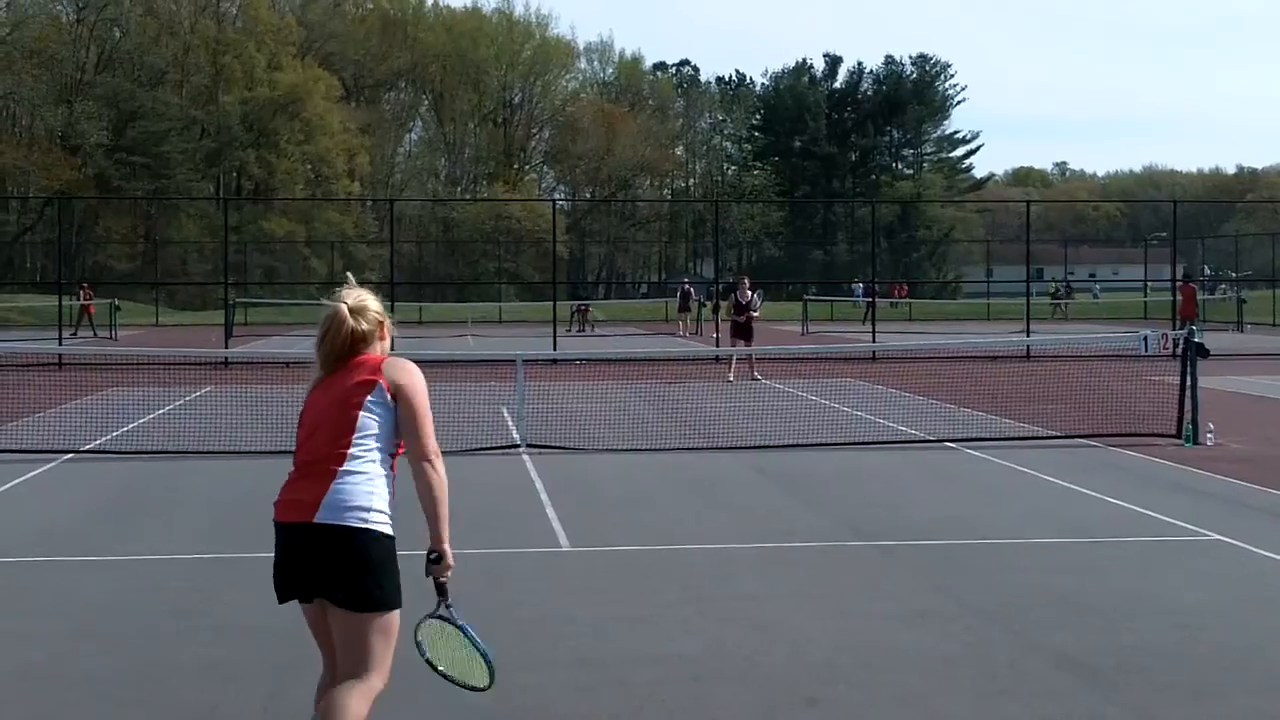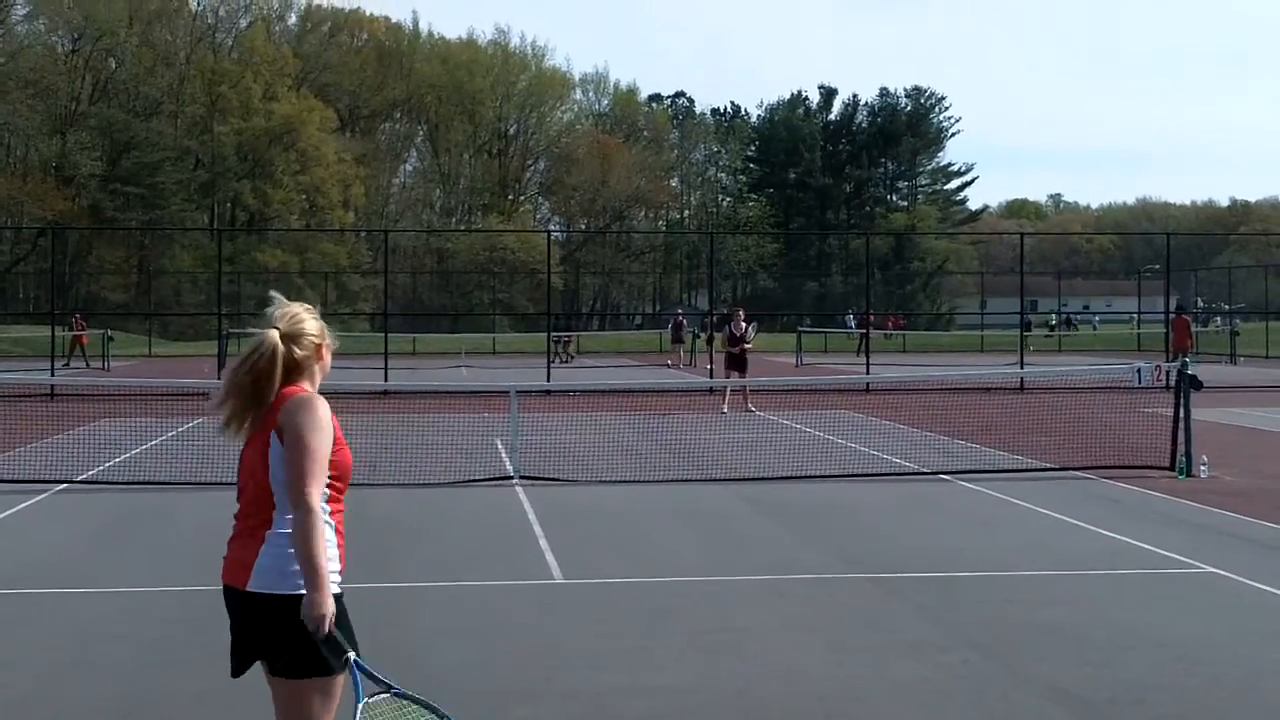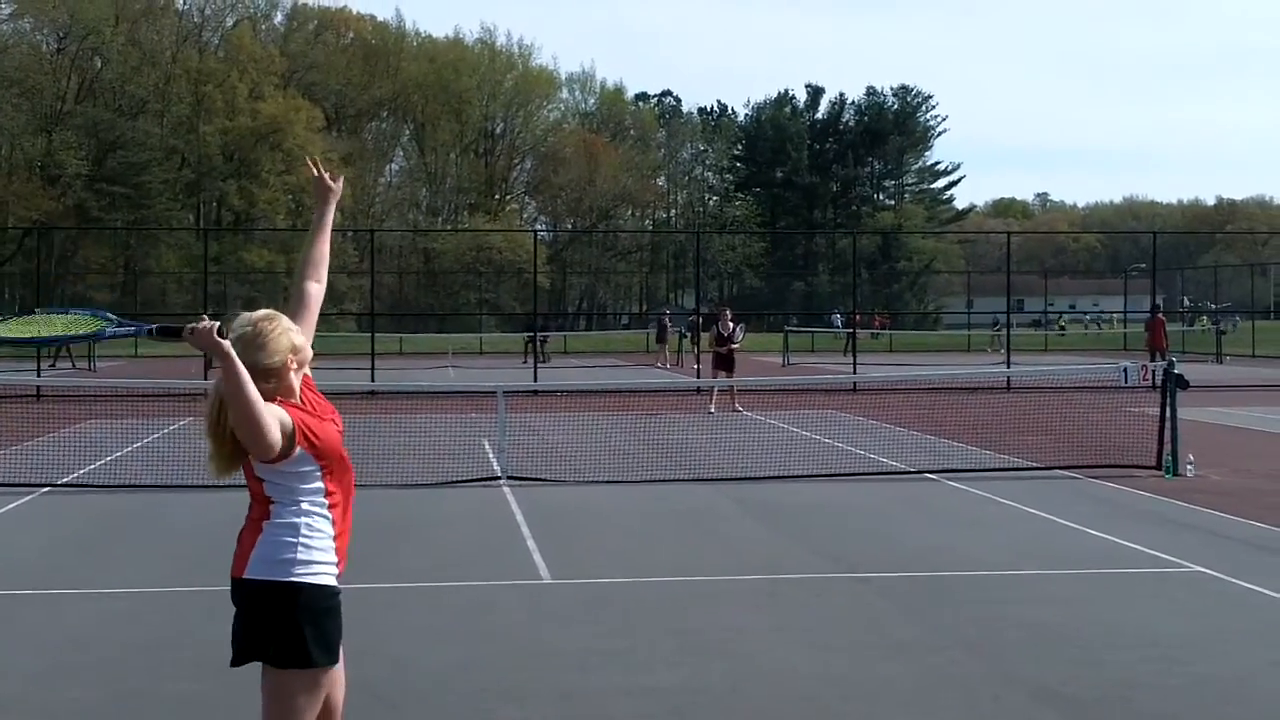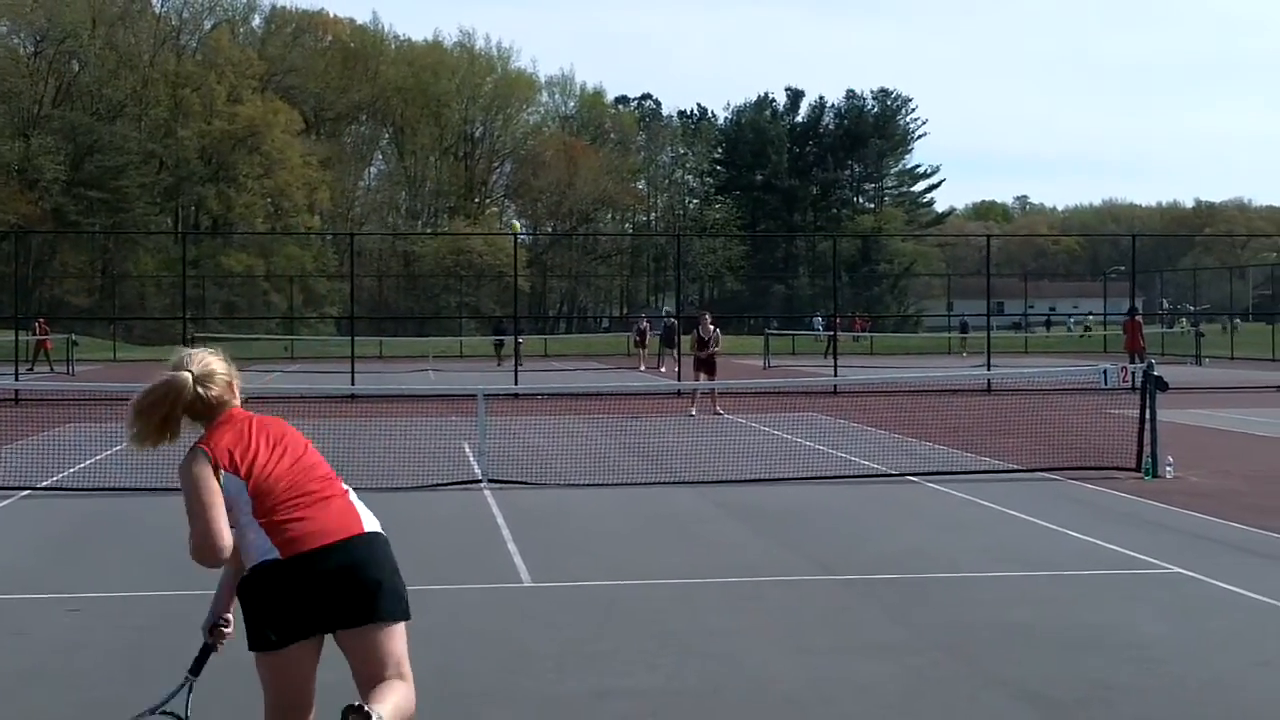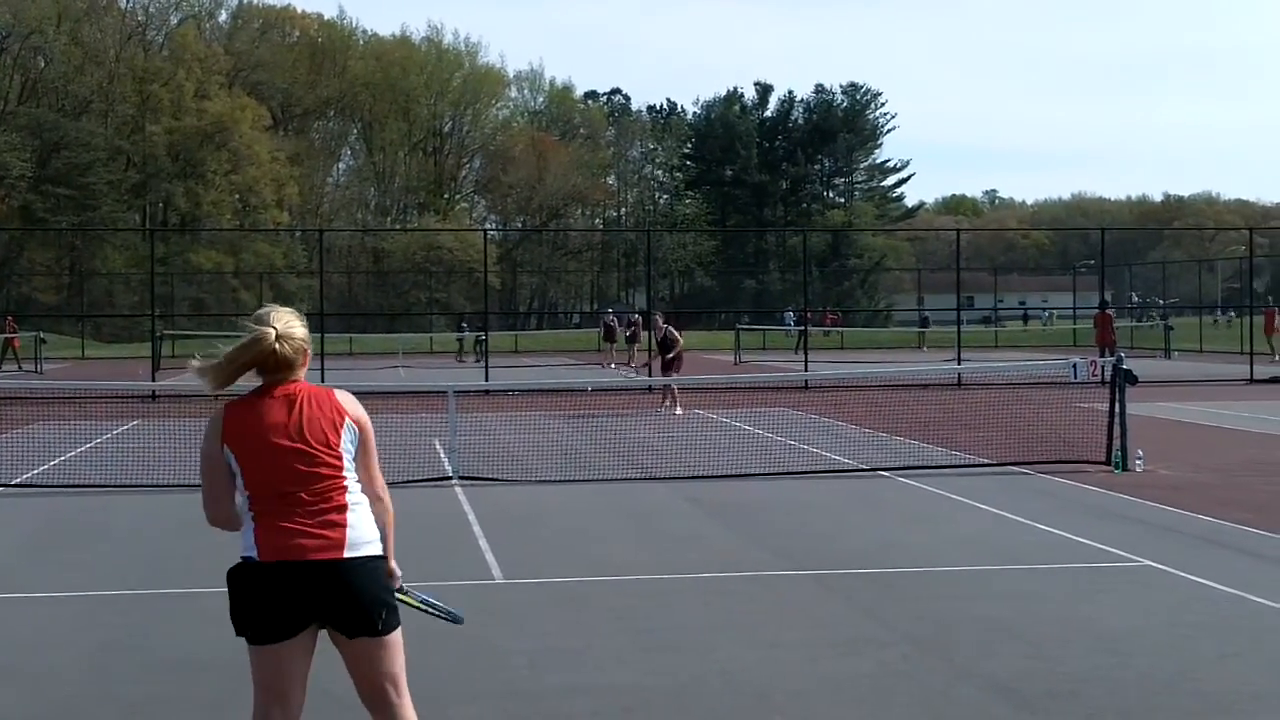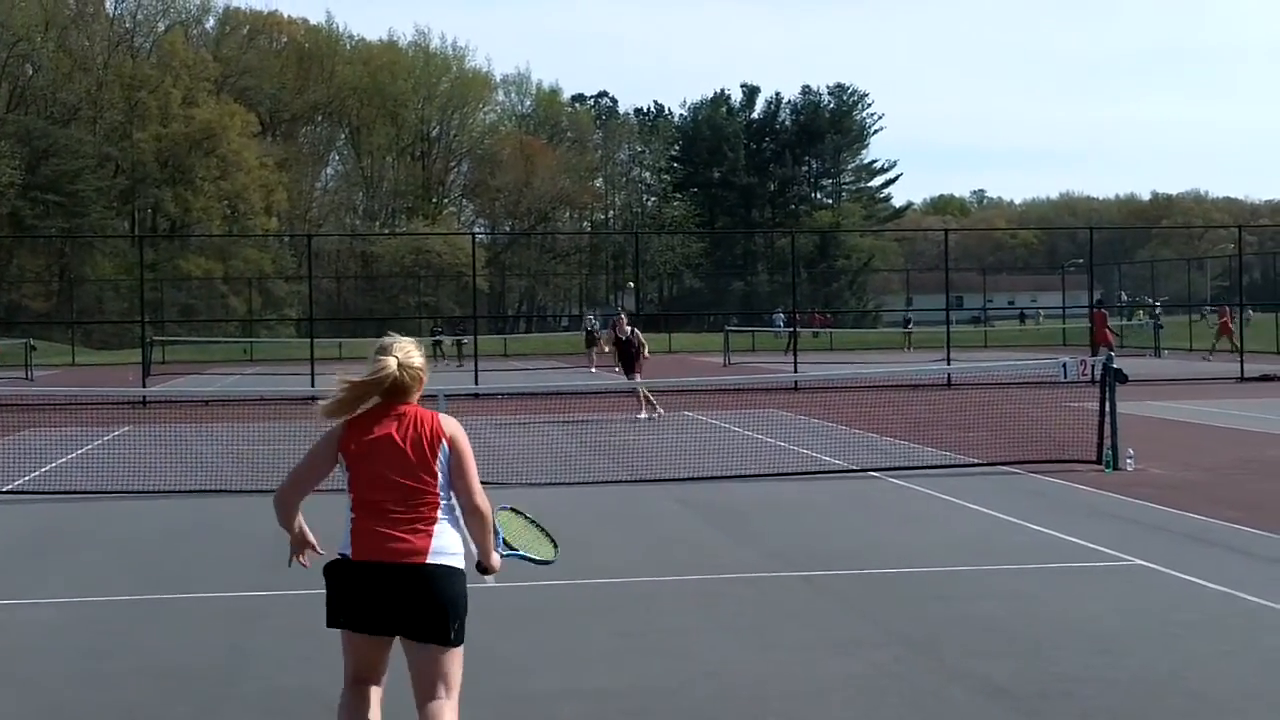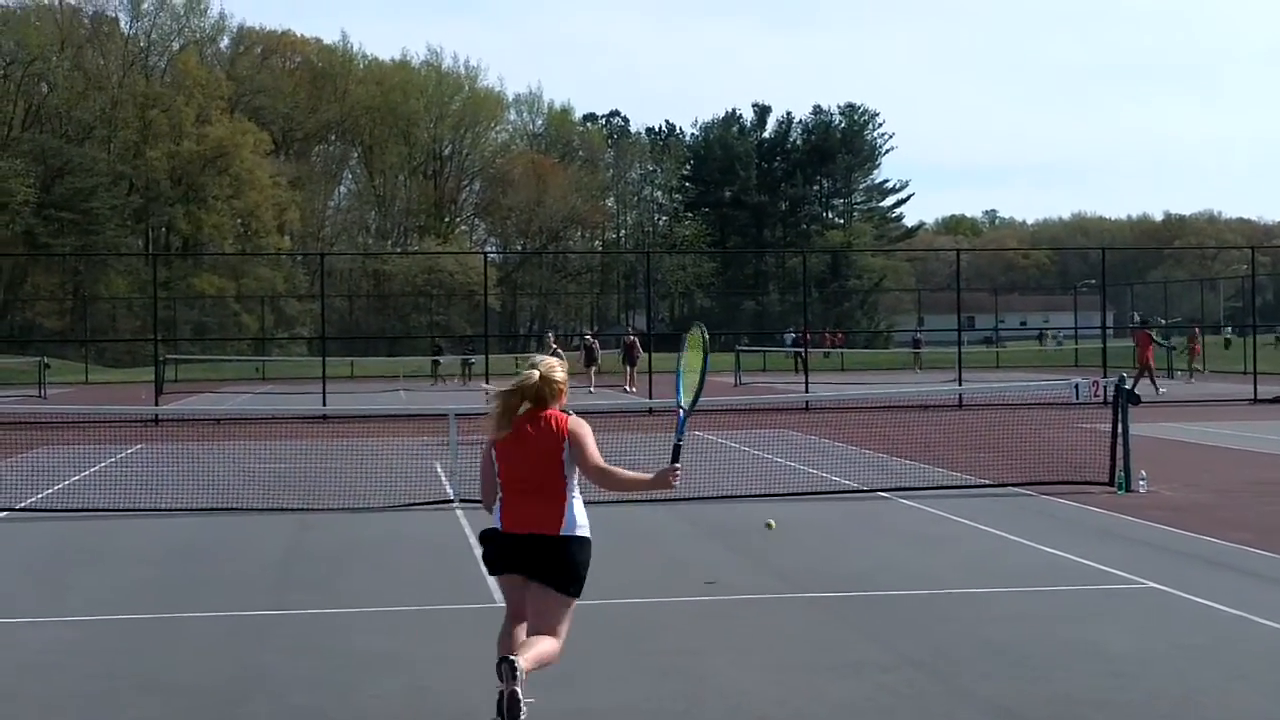
dt=0.7s
person 1, frame 1
left shoulder: (325, 382)
right shoulder: (399, 372)
right elbow: (427, 460)
right wrist: (440, 539)
left hip: (296, 525)
right hip: (351, 526)
left knee: (342, 670)
right knee: (363, 679)
person 1, frame 2
left shoulder: (281, 407)
right shoulder: (309, 407)
right elbow: (306, 504)
right wrist: (321, 587)
left hip: (259, 587)
right hip: (293, 588)
person 1, frame 3
left shoulder: (294, 386)
right shoulder: (277, 418)
left elbow: (311, 284)
right elbow: (259, 437)
left wrist: (326, 207)
right wrist: (224, 355)
left hip: (293, 577)
right hip: (292, 581)
person 1, frame 4
left shoulder: (201, 458)
right shoulder: (276, 428)
left elbow: (215, 546)
left wrist: (225, 601)
right wrist: (226, 597)
left hip: (282, 572)
right hip: (359, 549)
right knee: (393, 688)
person 1, frame 5
left shoulder: (225, 422)
right shoulder: (344, 404)
left elbow: (219, 515)
right elbow: (375, 491)
right wrist: (388, 556)
left hip: (273, 572)
right hip: (353, 562)
person 1, frame 6
left shoulder: (344, 432)
right shoulder: (444, 428)
left elbow: (287, 497)
right elbow: (477, 506)
left wrist: (297, 534)
right wrist: (488, 552)
left hip: (362, 571)
right hip: (433, 572)
left knee: (362, 683)
person 1, frame 7
left shoulder: (499, 430)
right shoulder: (572, 426)
left elbow: (489, 494)
right elbow: (599, 474)
right wrist: (655, 479)
left hip: (508, 538)
right hip: (561, 540)
left knee: (518, 616)
right knee: (548, 637)
right ankle: (515, 665)
